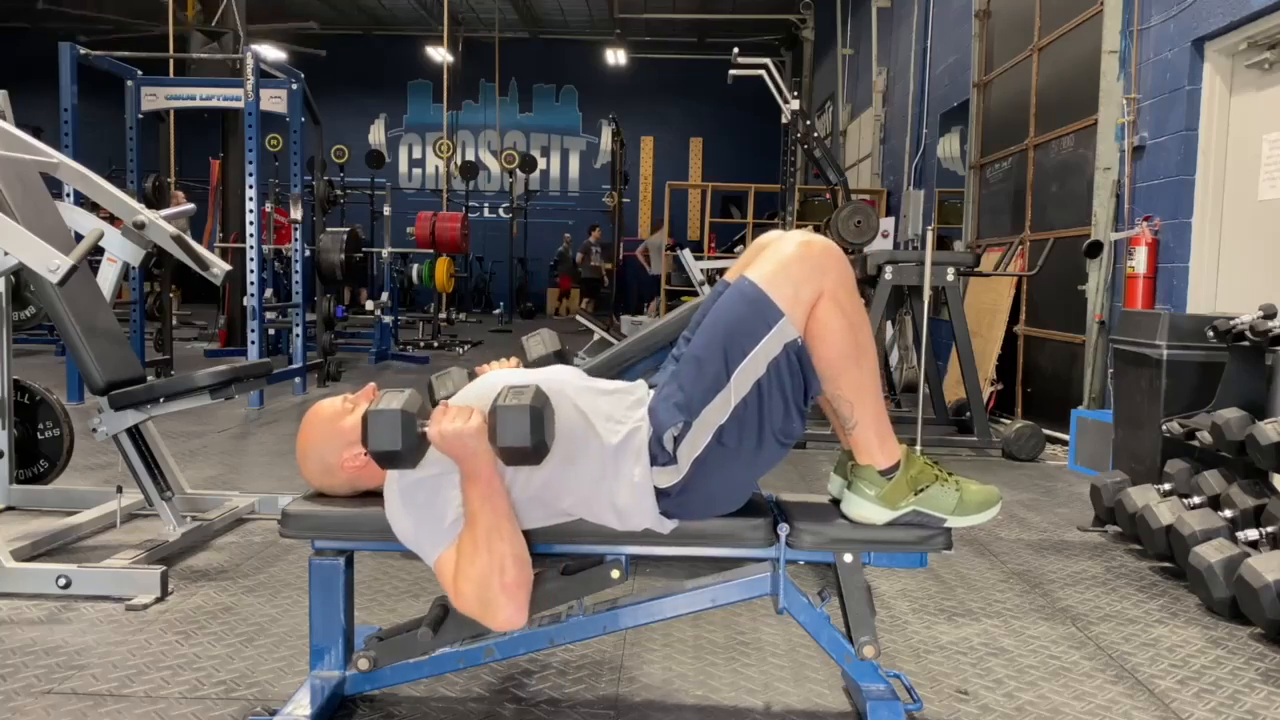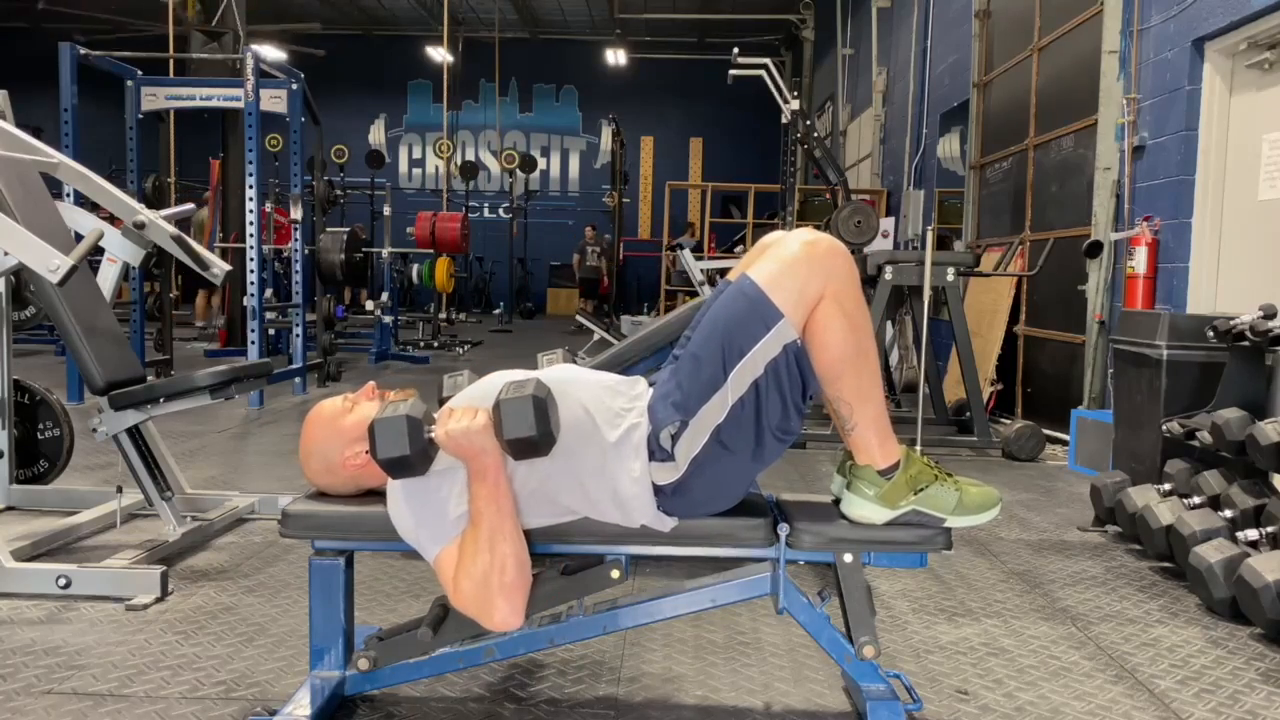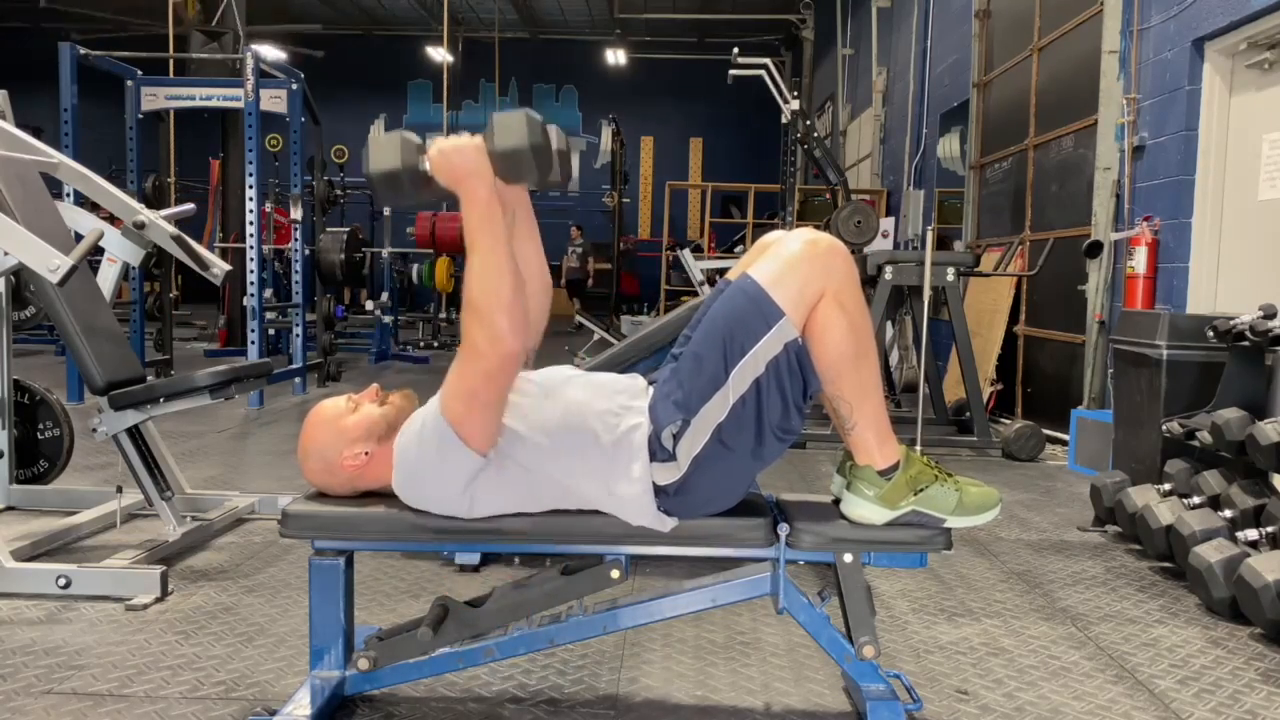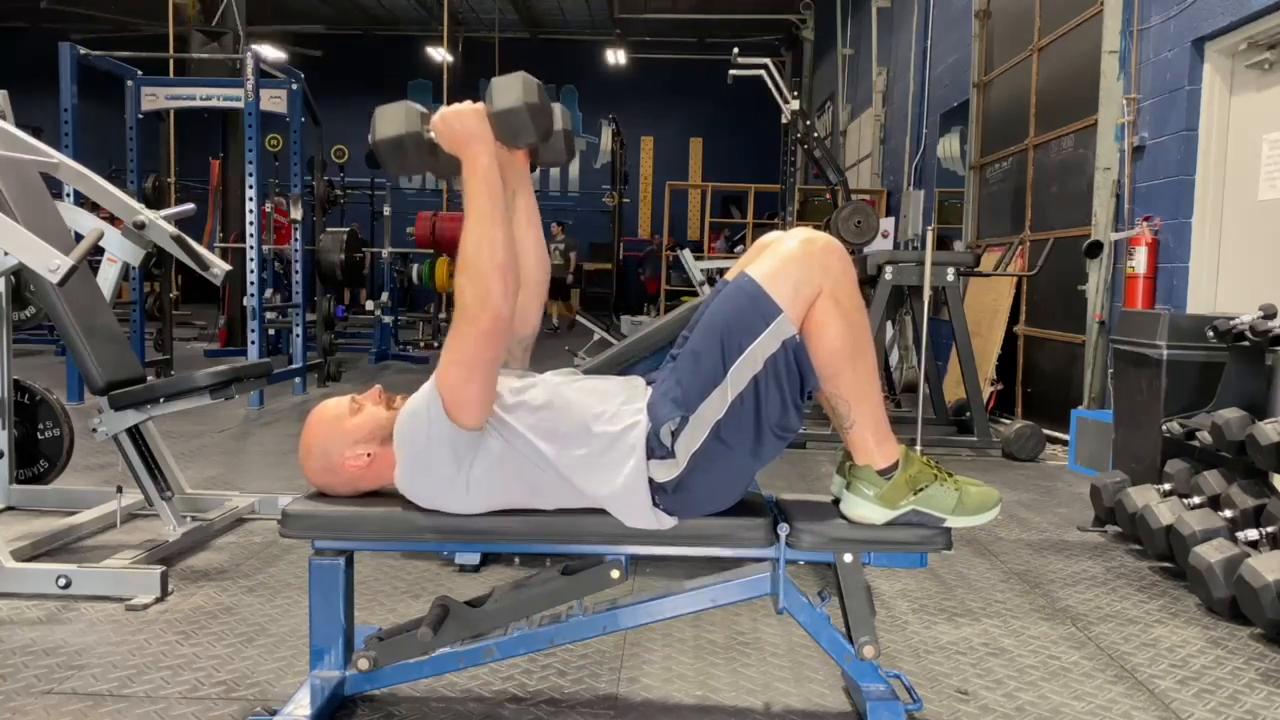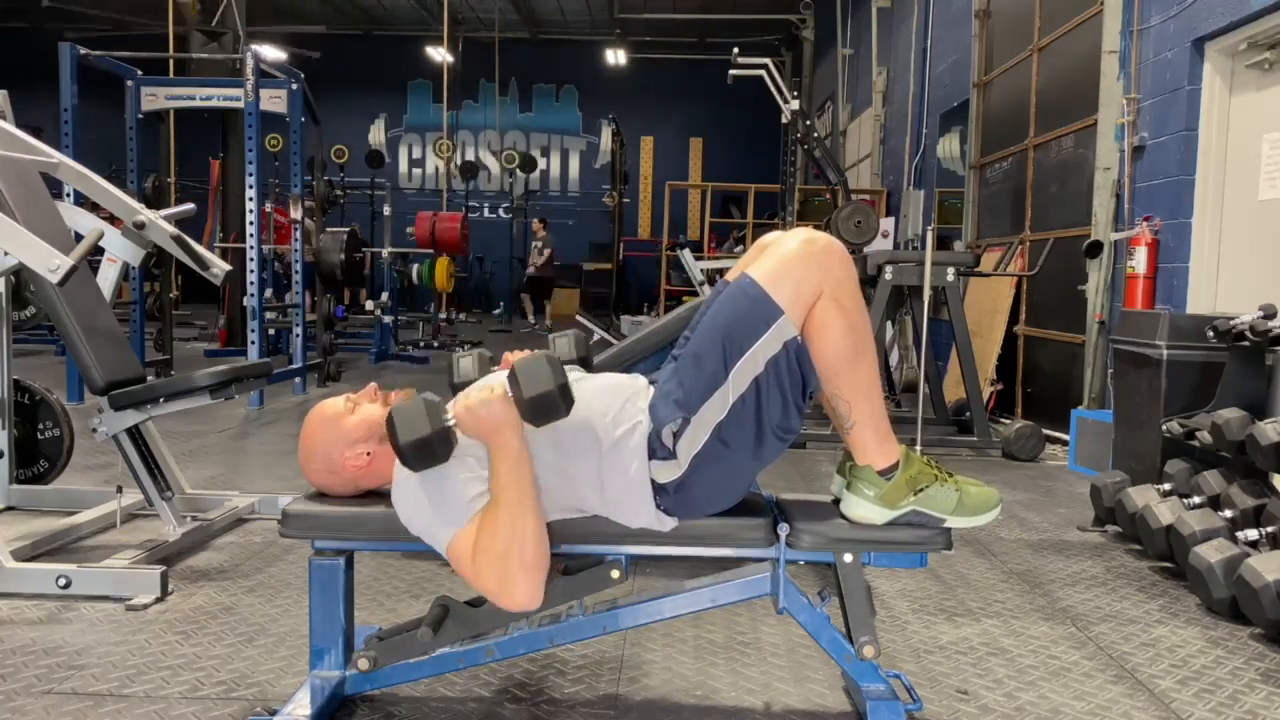
dt=1s
person 1, frame 1
left shoulder: (431, 443)
right shoulder: (419, 490)
right elbow: (505, 606)
left wrist: (517, 380)
right wrist: (474, 463)
left hip: (654, 403)
right hip: (679, 456)
left knee: (777, 248)
right knee: (812, 261)
left ankle: (861, 460)
right ankle: (886, 477)
person 1, frame 2
left shoulder: (433, 444)
right shoulder: (421, 490)
right elbow: (501, 608)
right wrist: (483, 460)
left hip: (654, 406)
right hip: (675, 455)
left knee: (782, 249)
right knee: (815, 260)
left ankle: (867, 460)
right ankle: (884, 476)
person 1, frame 3
left shoulder: (452, 424)
right shoulder: (428, 459)
left elbow: (528, 317)
right elbow: (504, 342)
left wrist: (511, 192)
right wrist: (472, 191)
left hip: (659, 416)
right hip: (677, 456)
left knee: (781, 251)
right knee: (814, 259)
left ankle: (868, 465)
right ankle: (886, 479)
person 1, frame 4
left shoulder: (461, 413)
right shoulder: (429, 449)
left elbow: (524, 298)
right elbow: (487, 313)
left wrist: (512, 170)
right wrist: (476, 156)
left hip: (663, 422)
right hip: (676, 455)
left knee: (779, 253)
right knee: (811, 258)
left ankle: (866, 463)
right ankle: (883, 475)
person 1, frame 5
right shoulder: (425, 483)
right elbow: (519, 585)
right wrist: (503, 435)
left hip: (657, 406)
right hip: (678, 451)
left knee: (780, 253)
right knee: (813, 259)
left ankle: (866, 462)
right ankle: (885, 475)
